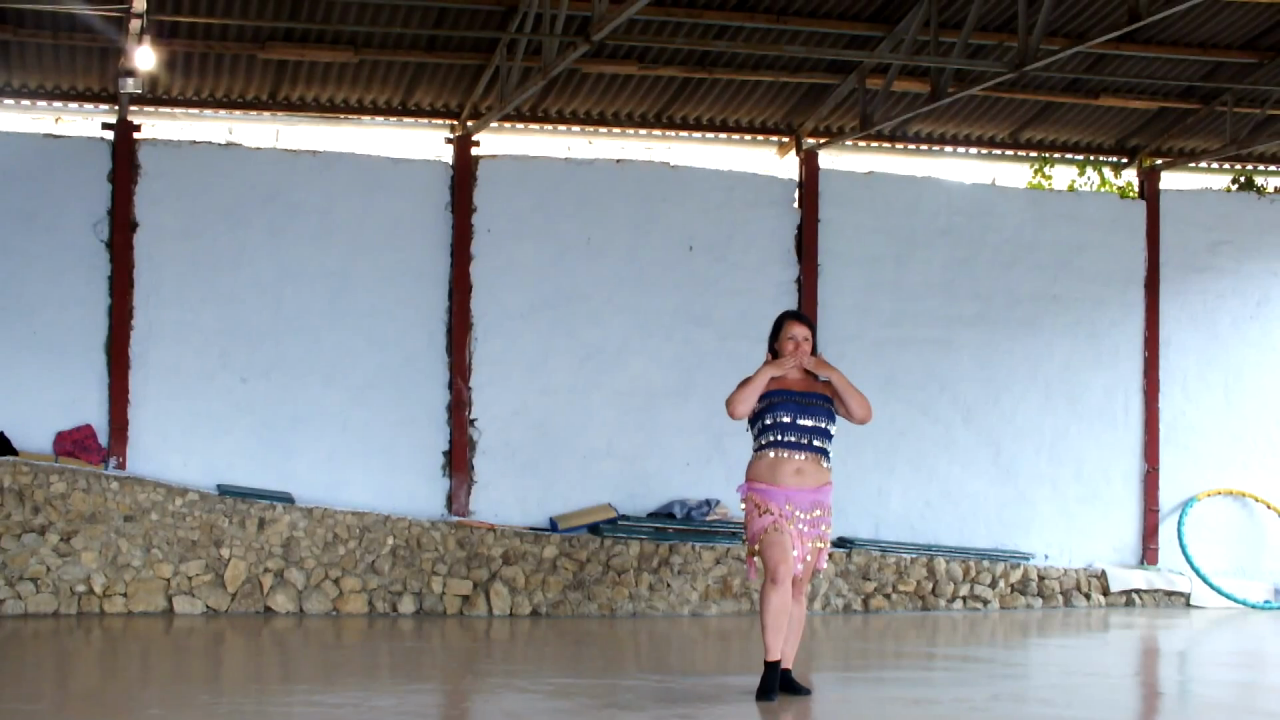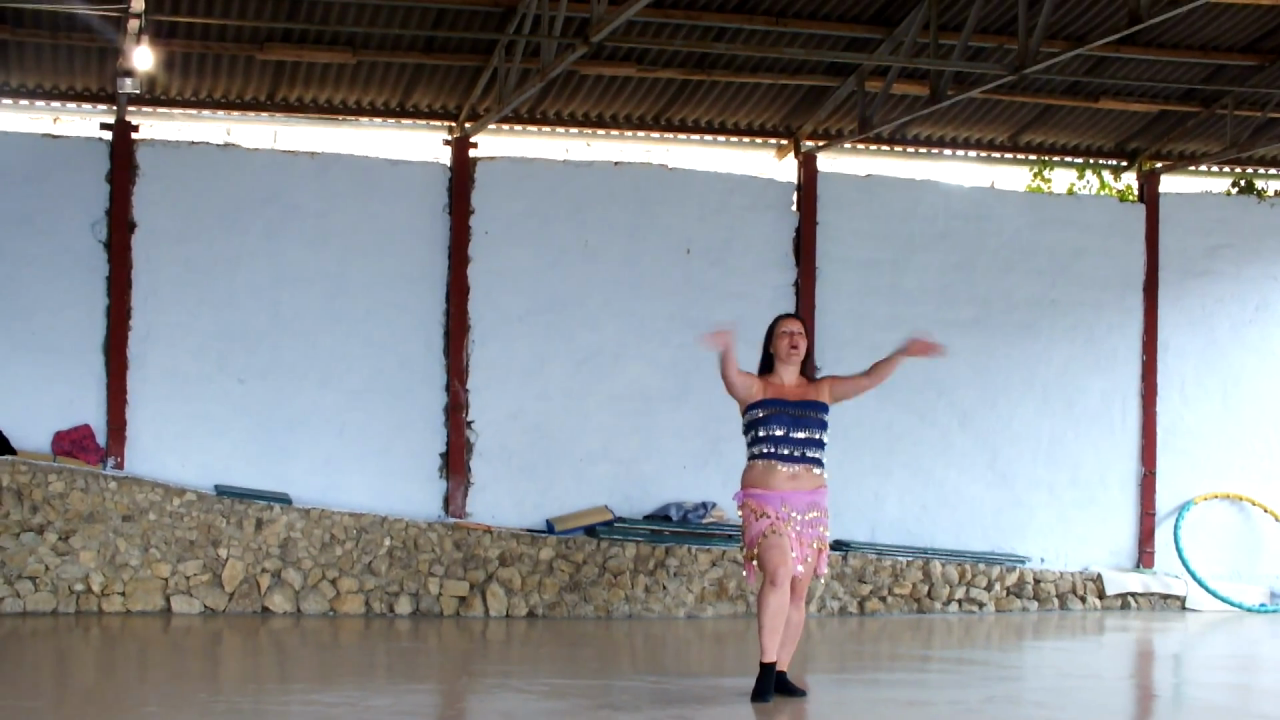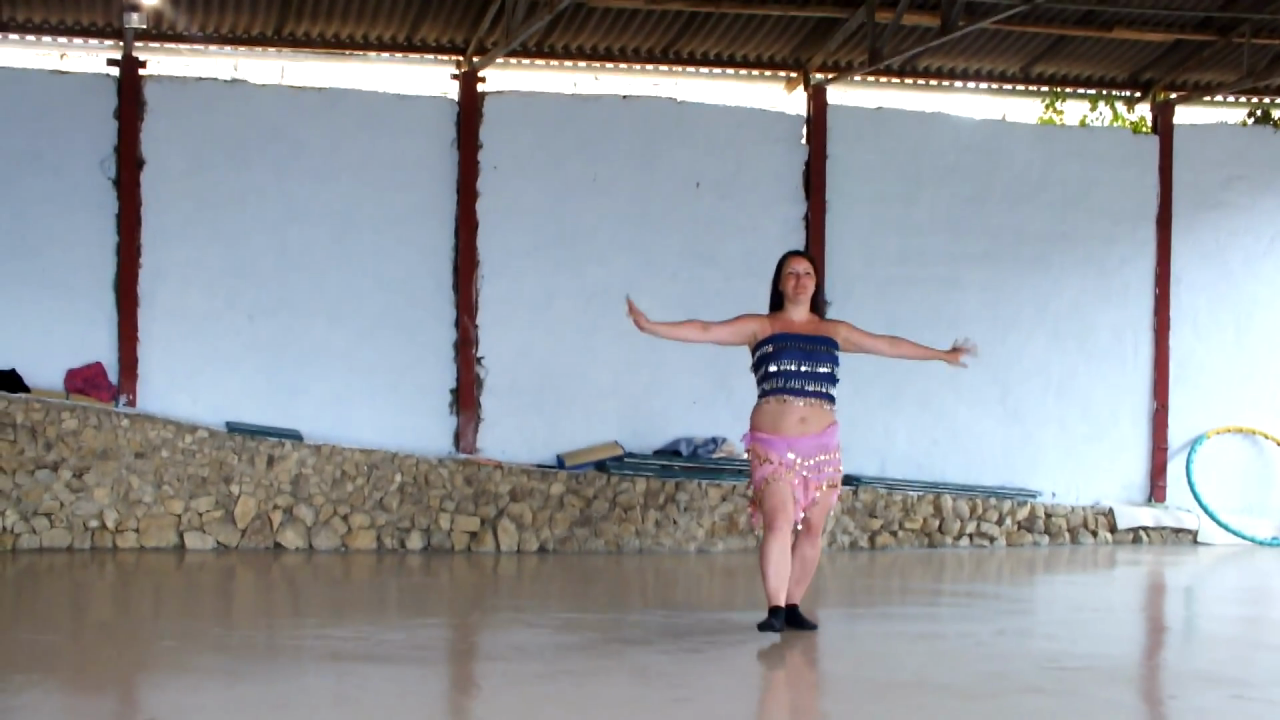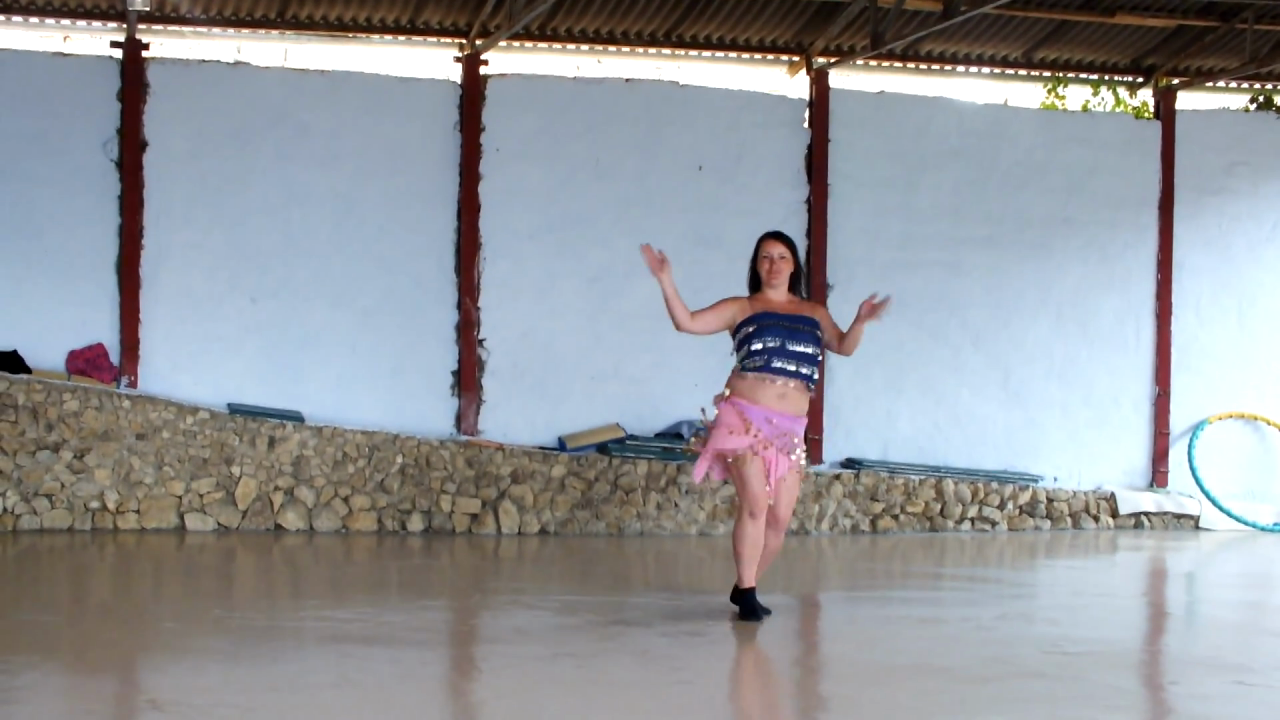
dt=0.5s
person 1, frame 1
left shoulder: (825, 388)
right shoulder: (760, 384)
left elbow: (864, 414)
right elbow: (735, 409)
left wrist: (833, 373)
right wrist: (767, 370)
left hip: (814, 499)
right hip: (768, 496)
left knee: (798, 587)
right knee: (779, 574)
left ankle: (785, 671)
right ankle: (771, 668)
person 1, frame 2
left shoulder: (821, 389)
right shoulder: (753, 387)
left elbow: (867, 379)
right elbow: (731, 377)
left wrist: (902, 353)
right wrist: (726, 350)
left hip: (811, 502)
right hip: (765, 500)
left knee: (797, 593)
right knee: (778, 577)
left ankle: (780, 672)
right ankle: (766, 670)
person 1, frame 3
left shoulder: (834, 330)
right shoulder: (759, 327)
left elbow: (888, 345)
right elbow: (704, 331)
left wrist: (941, 354)
right wrist: (651, 326)
left hip: (821, 444)
right hip: (772, 443)
left knee: (811, 531)
right knee: (778, 523)
left ankle: (791, 607)
right ankle: (774, 610)
person 1, frame 4
left shoulder: (813, 312)
right shoulder: (741, 308)
left elbow: (844, 346)
right elbow: (686, 322)
left wrist: (861, 320)
right wrist: (665, 279)
left hip: (788, 427)
right hip: (743, 416)
left knee: (780, 517)
right knee: (755, 505)
left ankle: (744, 587)
right ankle: (747, 594)
